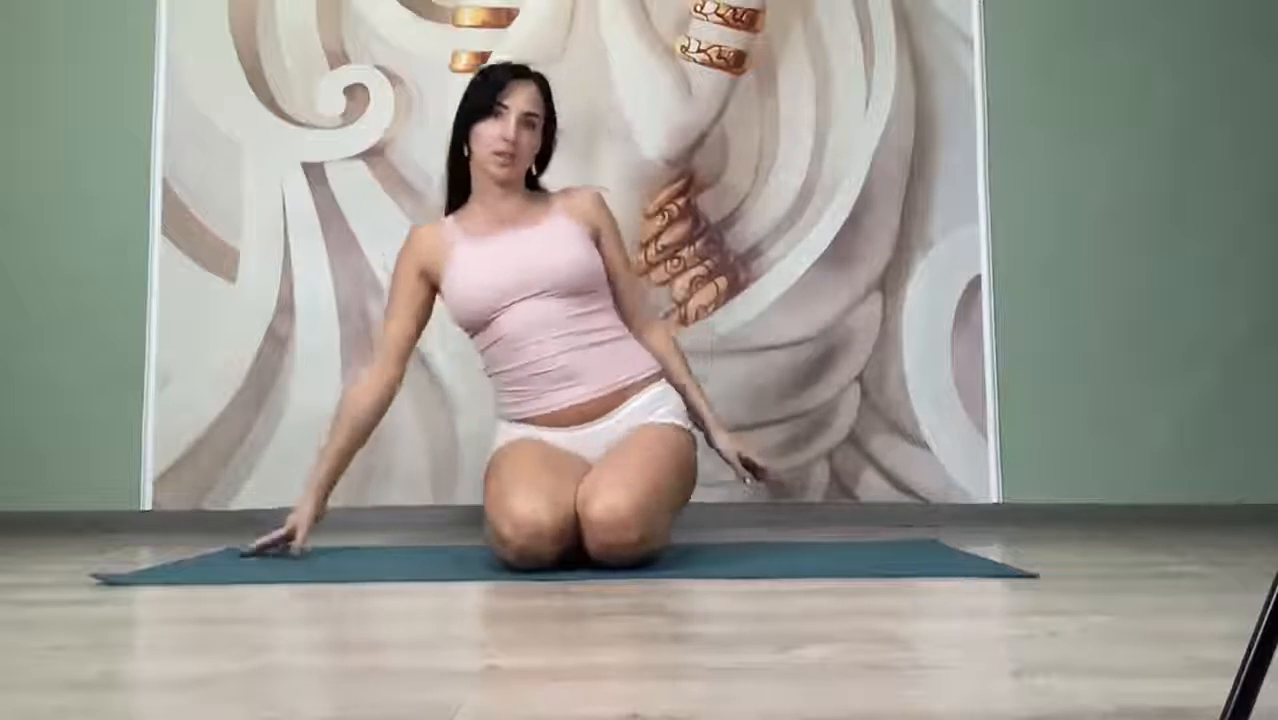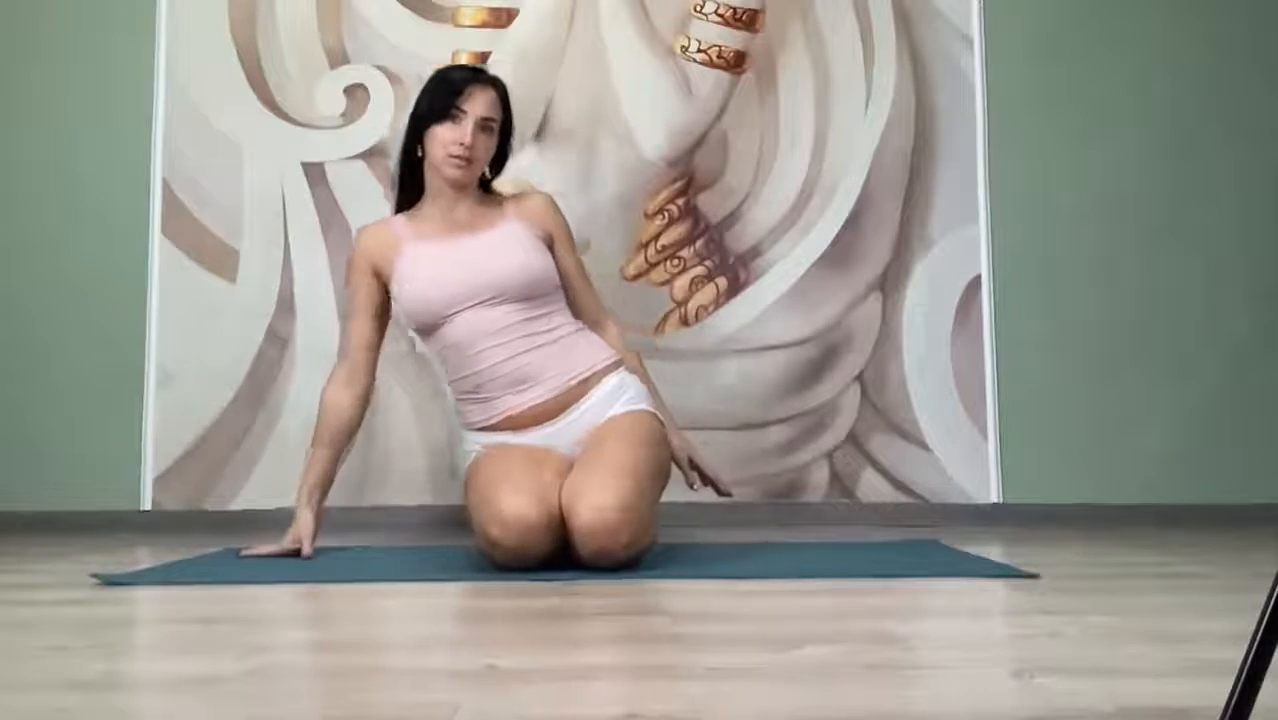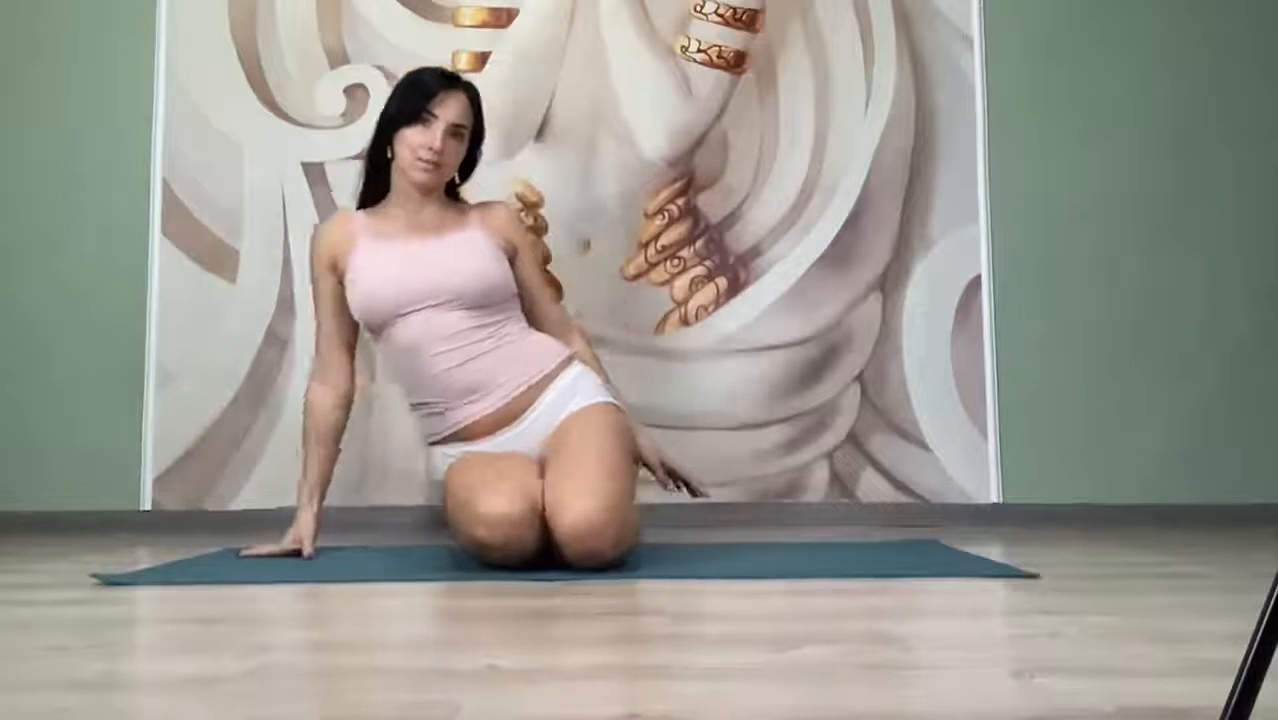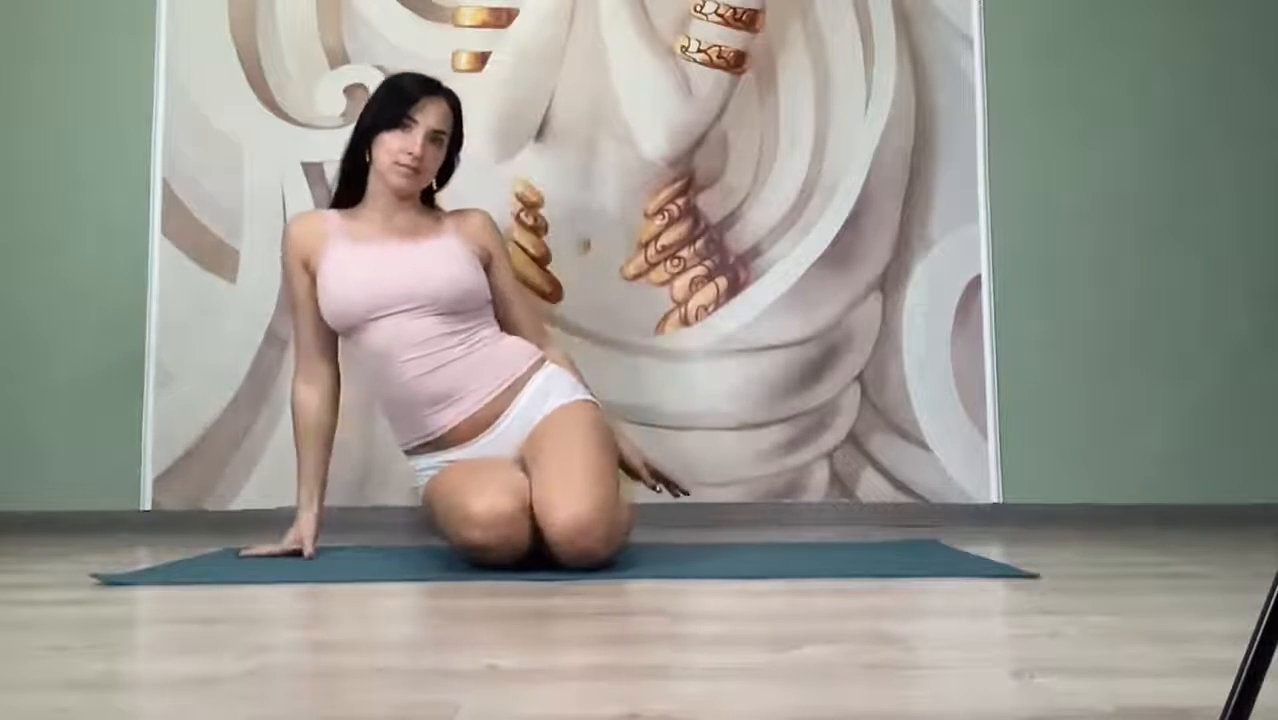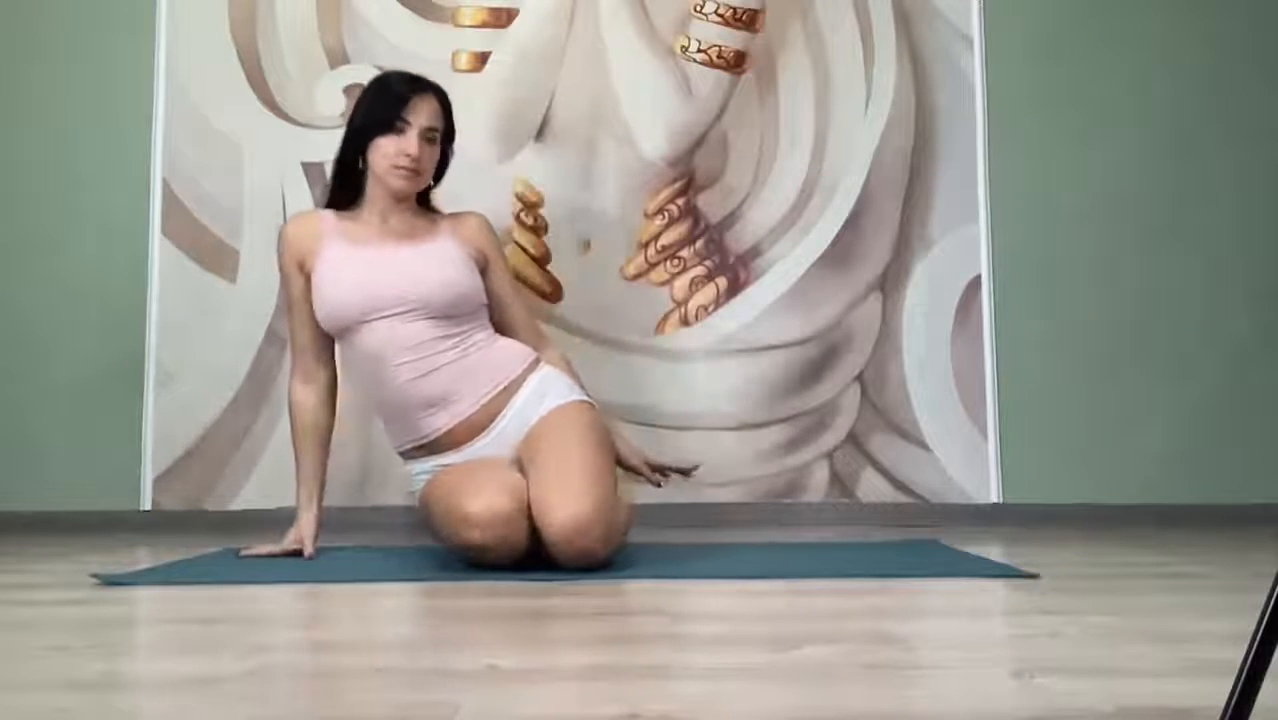
dt=0.3s
person 1, frame 1
left shoulder: (582, 208)
right shoulder: (429, 246)
left elbow: (646, 325)
right elbow: (381, 373)
left wrist: (713, 426)
right wrist: (314, 496)
left hip: (641, 413)
right hip: (534, 435)
left knee: (617, 529)
right knee: (528, 535)
left ankle: (635, 500)
right ankle: (580, 507)
person 1, frame 2
left shoulder: (534, 212)
right shoulder: (381, 244)
left elbow: (600, 323)
right elbow: (351, 379)
left wrist: (669, 426)
right wrist: (307, 505)
left hip: (605, 405)
right hip: (503, 441)
left knee: (604, 535)
right knee: (517, 534)
left ankle: (622, 499)
right ankle: (558, 503)
person 1, frame 3
left shoulder: (498, 222)
right shoulder: (339, 238)
left elbow: (565, 333)
right elbow: (331, 377)
left wrist: (635, 434)
right wrist: (308, 509)
left hip: (563, 403)
right hip: (469, 450)
left knee: (589, 536)
right knee: (502, 530)
left ankle: (606, 498)
right ankle: (536, 504)
person 1, frame 4
left shoulder: (472, 229)
right shoulder: (310, 236)
right elbow: (314, 378)
left wrist: (616, 438)
right wrist: (308, 510)
left hip: (540, 404)
right hip: (448, 458)
left knee: (581, 537)
right knee: (494, 529)
left ankle: (608, 503)
right ankle: (536, 502)
person 1, frame 5
left shoulder: (469, 232)
right shoulder: (306, 239)
left elbow: (537, 344)
right elbow: (311, 380)
left wrist: (614, 441)
right wrist: (307, 511)
left hip: (535, 406)
right hip: (445, 462)
left knee: (579, 537)
right knee: (490, 526)
left ankle: (607, 504)
right ankle: (532, 508)
